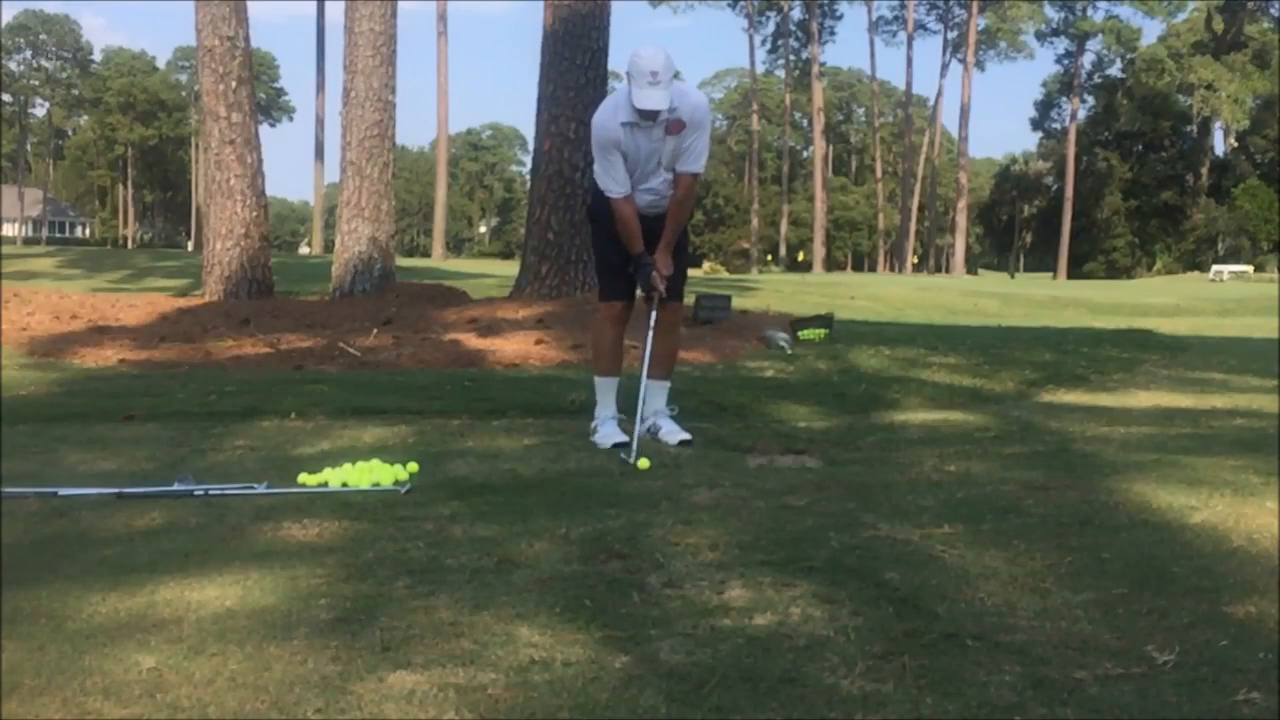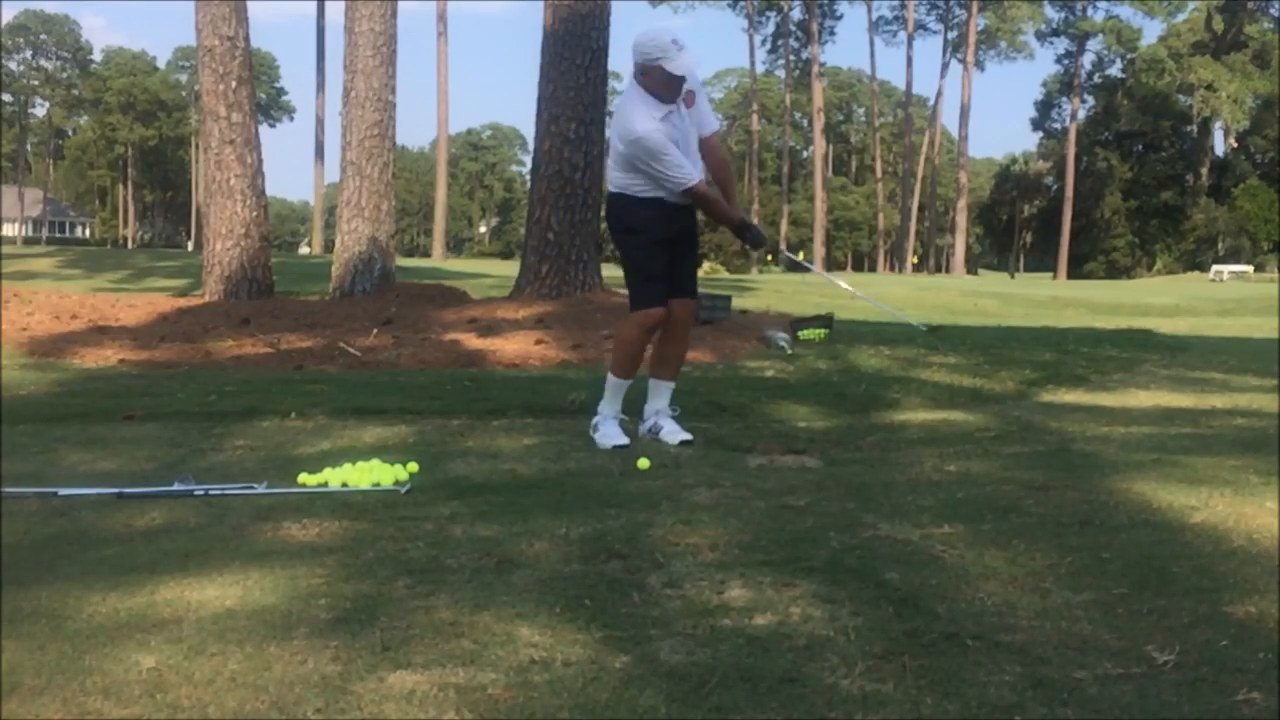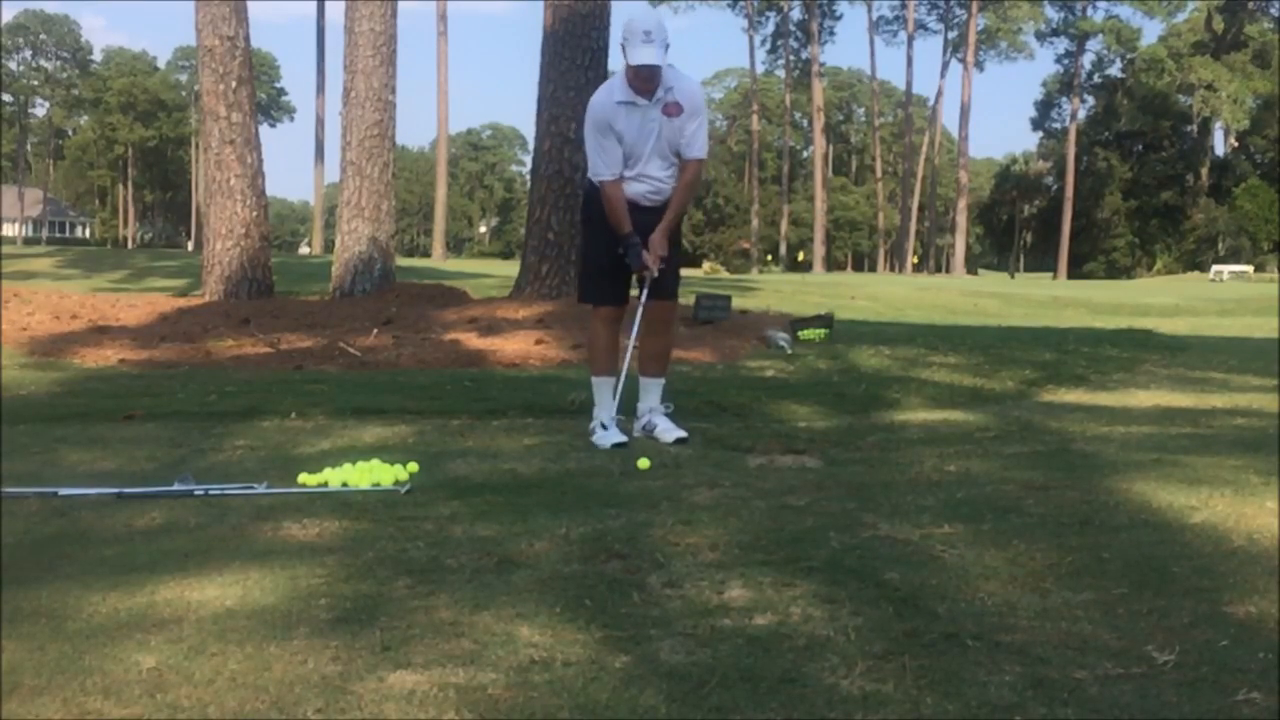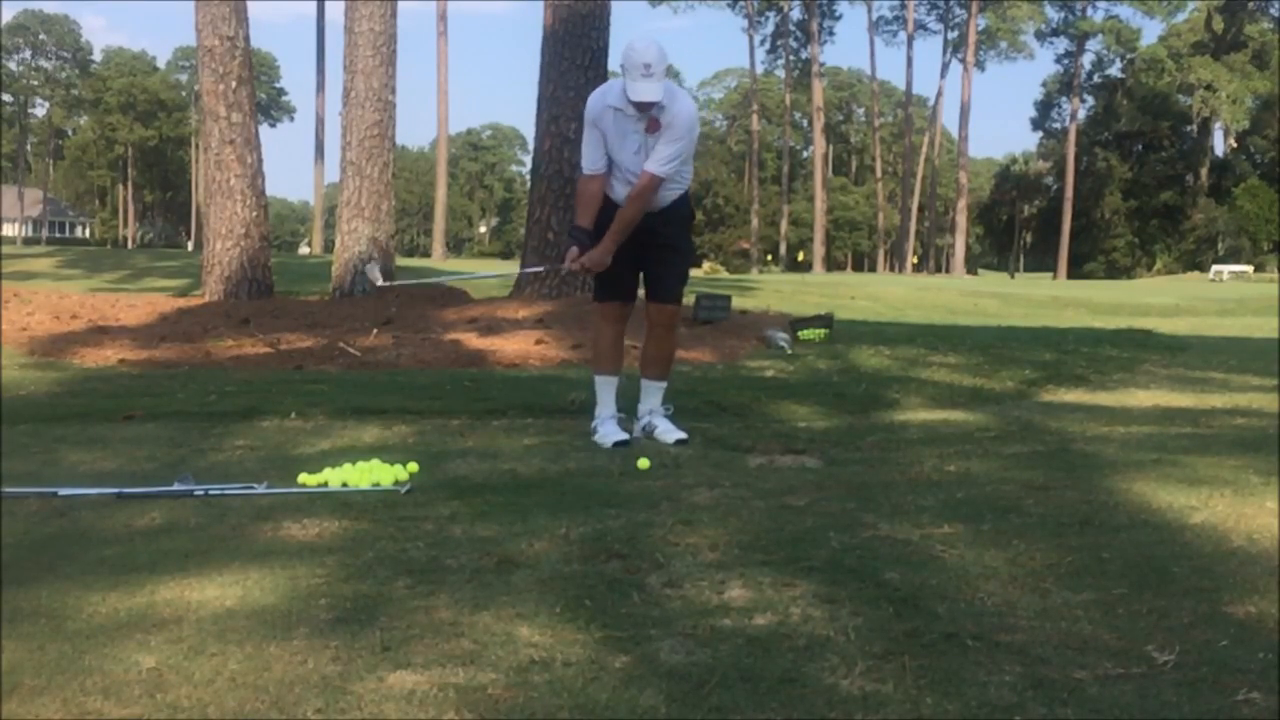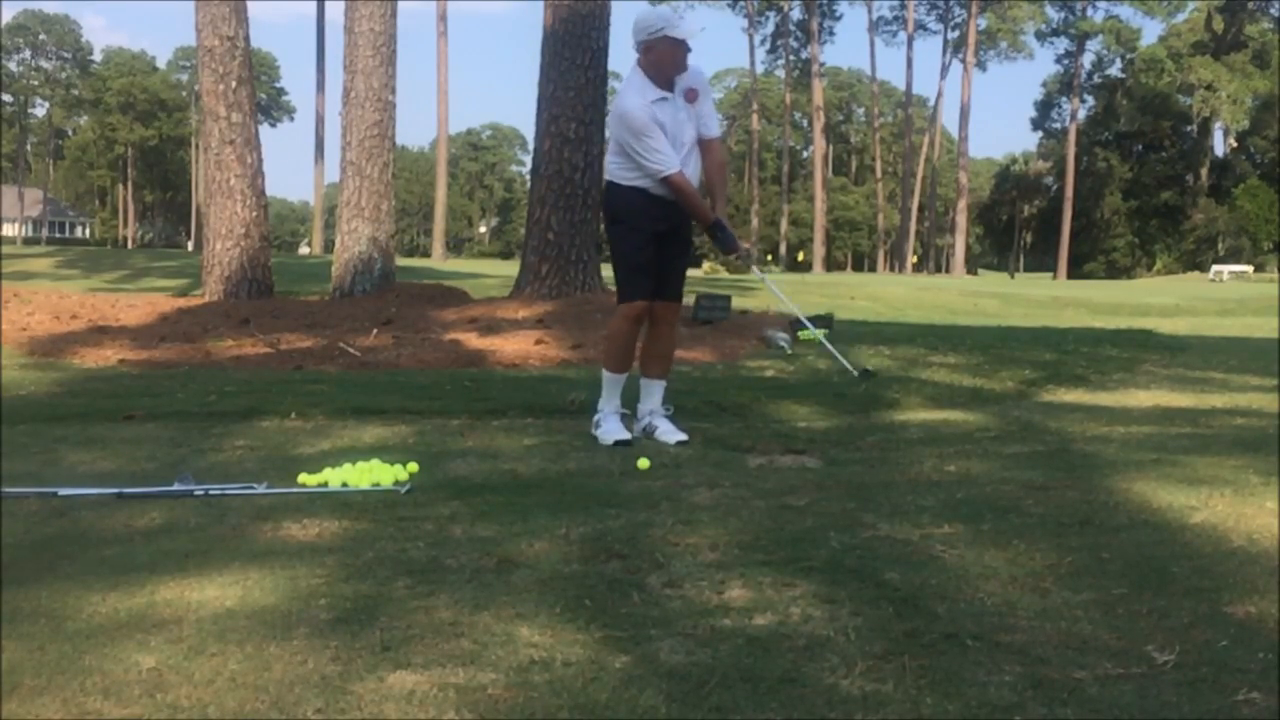
dt=1s
person 1, frame 1
left shoulder: (694, 106)
right shoulder: (606, 120)
left elbow: (685, 184)
right elbow: (620, 199)
left wrist: (665, 252)
right wrist: (640, 261)
left hip: (670, 213)
right hip: (614, 214)
left knee: (669, 311)
right knee: (614, 309)
left ankle: (655, 413)
right ankle: (605, 416)
person 1, frame 2
left shoulder: (684, 83)
right shoulder: (640, 127)
left elbow: (710, 145)
right elbow: (696, 187)
left wrist: (733, 209)
right wrist: (741, 226)
left hip: (682, 211)
right hip: (640, 214)
left knee: (683, 313)
right knee: (650, 313)
left ankle: (656, 413)
right ankle: (607, 414)
person 1, frame 3
left shoulder: (689, 93)
right shoulder: (604, 104)
left elbow: (692, 166)
right elbow: (609, 182)
left wrist: (662, 232)
right wrist: (629, 243)
left hip: (662, 211)
right hip: (611, 210)
left knee: (662, 310)
right knee: (608, 310)
left ankle: (650, 412)
right ankle: (603, 416)
person 1, frame 4
left shoulder: (681, 111)
right shoulder: (599, 103)
left elbow: (646, 186)
right elbow: (593, 176)
left wrist: (606, 248)
right wrist: (579, 236)
left hip: (668, 214)
right hip: (613, 209)
left knee: (665, 315)
right knee: (612, 310)
left ankle: (650, 413)
right ankle: (605, 415)
person 1, frame 5
left shoulder: (694, 80)
right shoulder: (632, 105)
left elbow: (712, 150)
right elbow: (673, 177)
left wrist: (720, 213)
right wrist: (715, 227)
left hip: (675, 209)
right hip: (633, 205)
left knee: (667, 312)
right knee: (634, 307)
left ankle: (651, 412)
right ankle: (608, 411)
